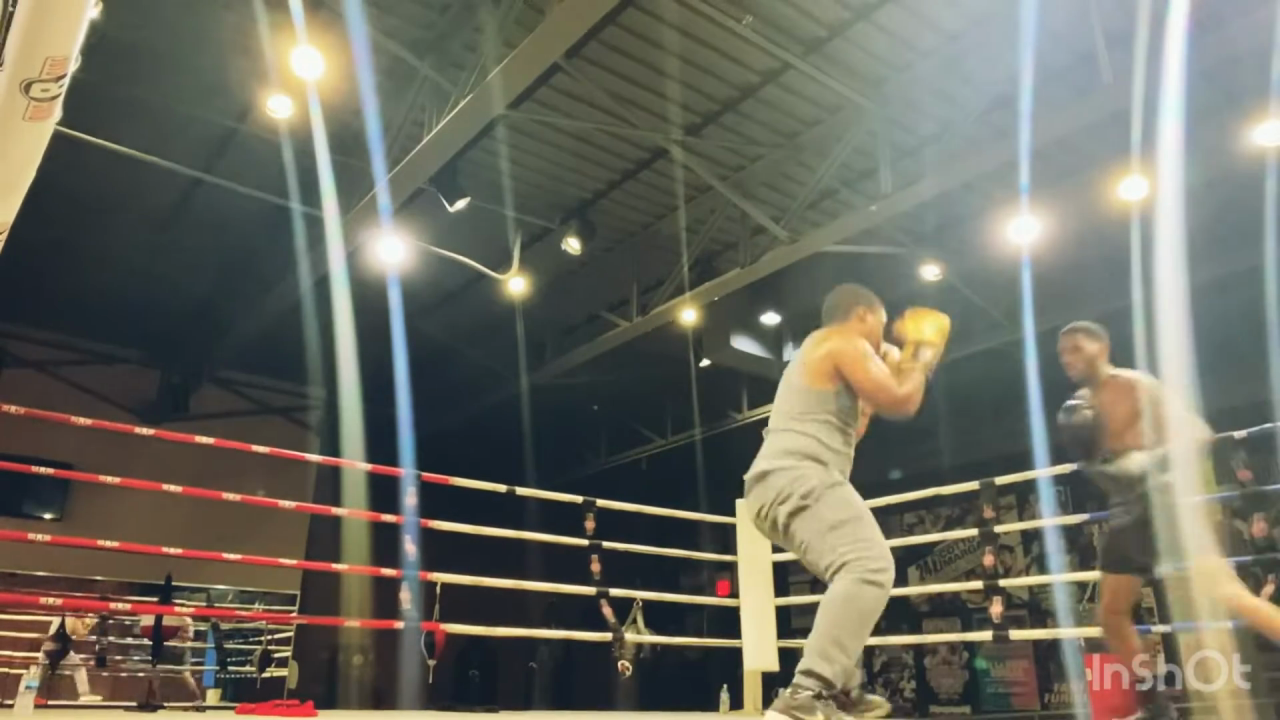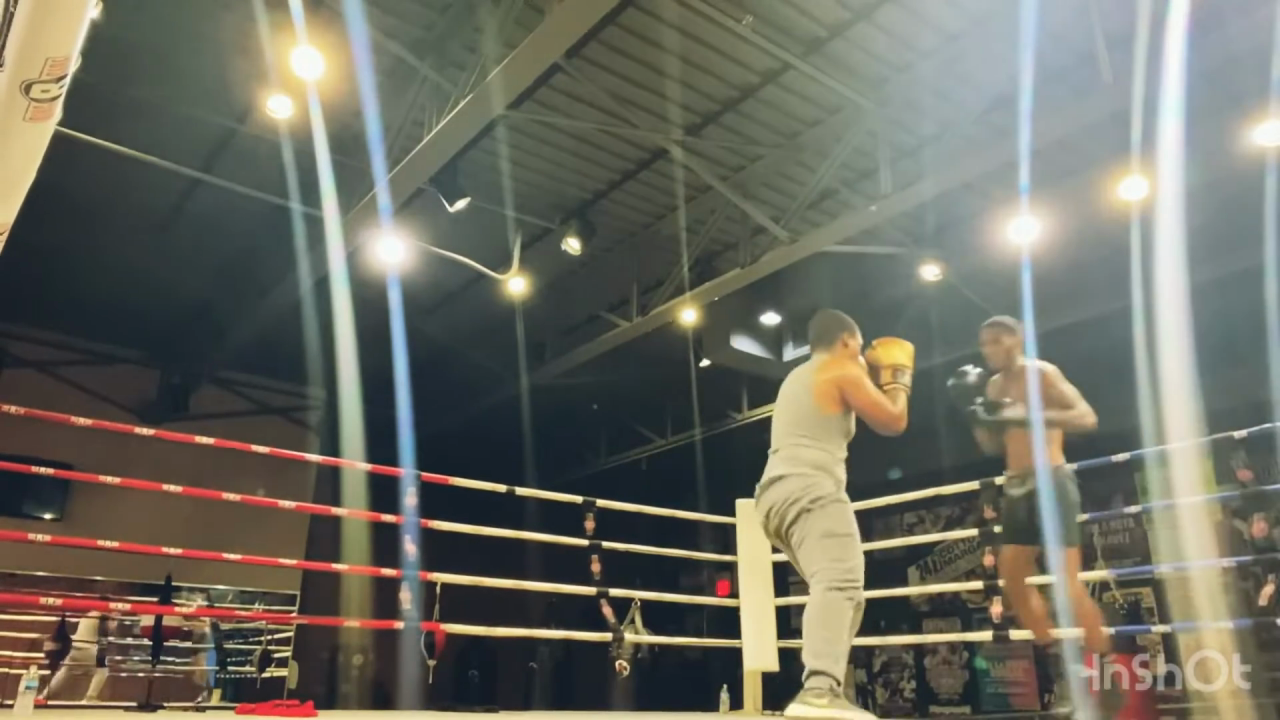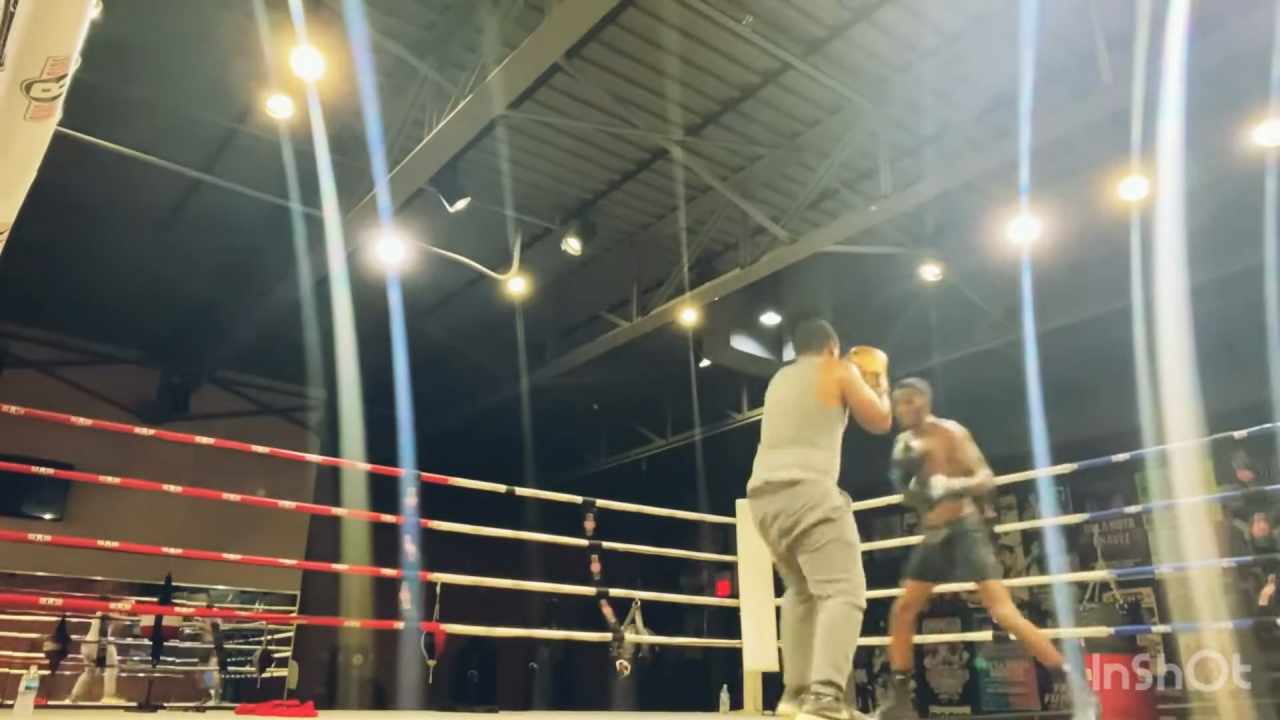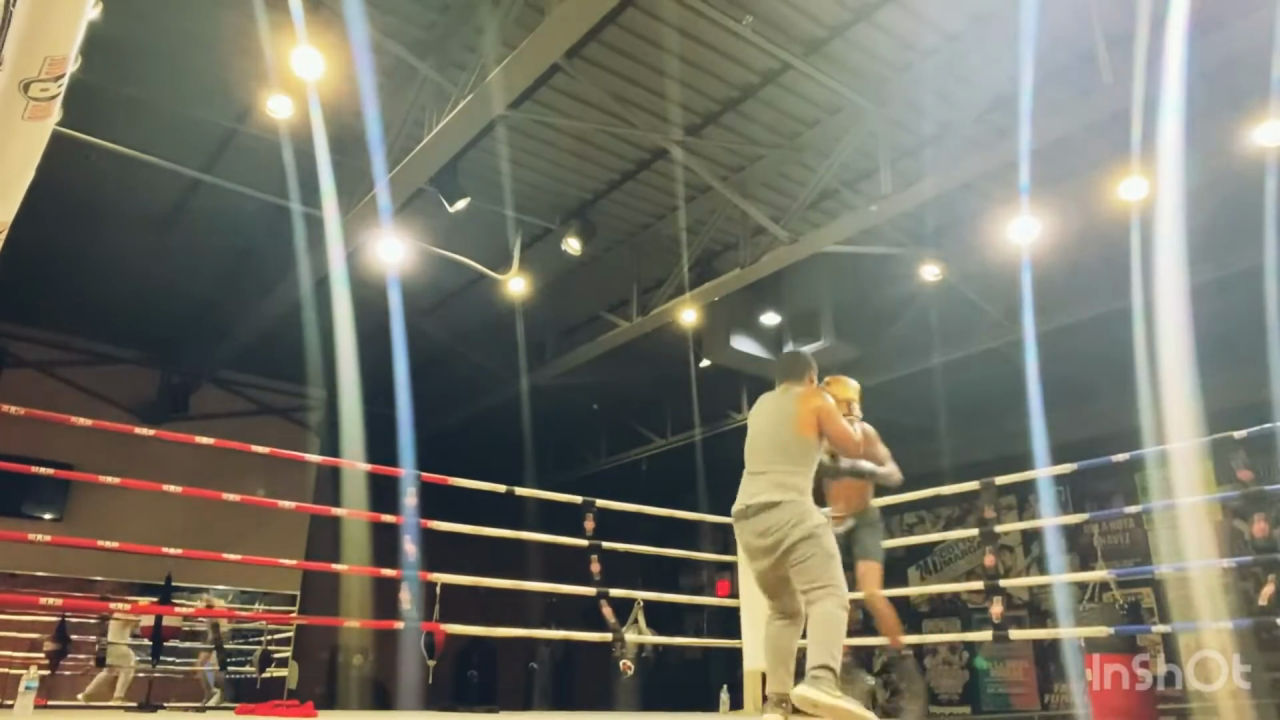
dt=0.3s
person 1, frame 1
left shoulder: (819, 354)
right shoulder: (843, 344)
right elbow: (902, 403)
left wrist: (872, 388)
right wrist: (923, 352)
left hip: (790, 486)
right hip: (799, 482)
left knee: (863, 573)
right knee: (869, 569)
person 1, frame 2
left shoulder: (797, 377)
right shoulder: (844, 369)
right elbow: (893, 421)
left wrist: (869, 377)
right wrist: (899, 375)
left hip: (775, 497)
right hip: (810, 492)
left knee: (833, 585)
right knee: (838, 582)
person 1, frame 3
left shoulder: (780, 380)
right shoulder: (839, 371)
right elbow: (880, 421)
right wrist: (877, 383)
left hip: (765, 496)
right hip: (809, 492)
left knee: (802, 591)
right knee: (844, 592)
person 1, frame 4
left shoulder: (760, 406)
right shoulder: (815, 400)
right elbow: (852, 447)
left hip: (749, 518)
right hip: (788, 511)
left knee: (785, 610)
right knee: (830, 597)
right ankle: (820, 679)
person 2, frame 1
left shoulder: (1134, 386)
right shoulder: (1089, 403)
left elbow: (1198, 435)
left wrist: (1149, 460)
right wrist: (1081, 445)
right hip: (1128, 511)
left knee: (1228, 598)
right knee: (1110, 614)
person 2, frame 2
left shoulder: (1041, 373)
right shoulder: (996, 383)
left elbow: (1087, 418)
right elbow: (990, 444)
left wrist: (1029, 416)
right wrist: (972, 406)
left hip: (1051, 481)
right hip: (1017, 488)
left knee: (1068, 584)
right knee: (1012, 582)
person 2, frame 3
left shoulder: (950, 433)
right shoulder: (906, 441)
left elbow: (985, 480)
left wrist: (950, 487)
right wrist: (903, 471)
left hip: (963, 530)
right hip: (932, 535)
left knee: (1004, 614)
right knee: (901, 613)
person 2, frame 4
left shoulder: (863, 432)
left elbow: (894, 475)
left wrist: (861, 467)
left hip: (866, 524)
right hip: (836, 527)
left knee: (871, 594)
left ankle: (909, 676)
